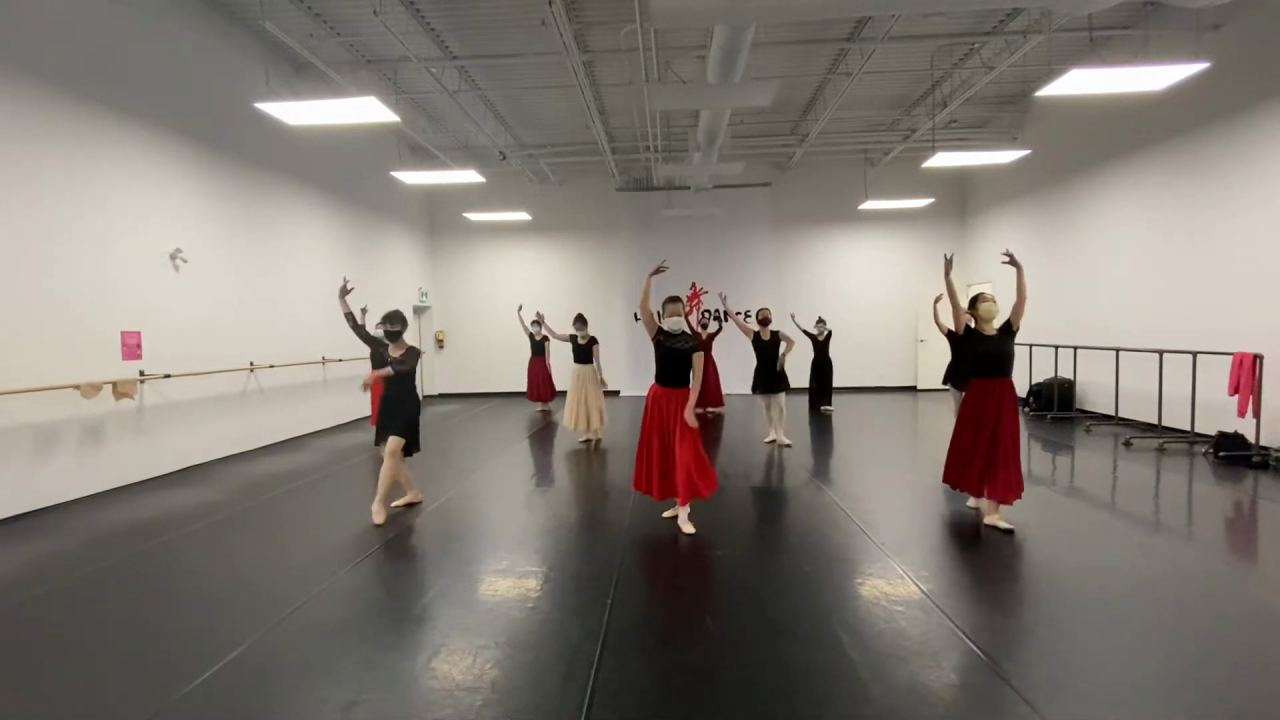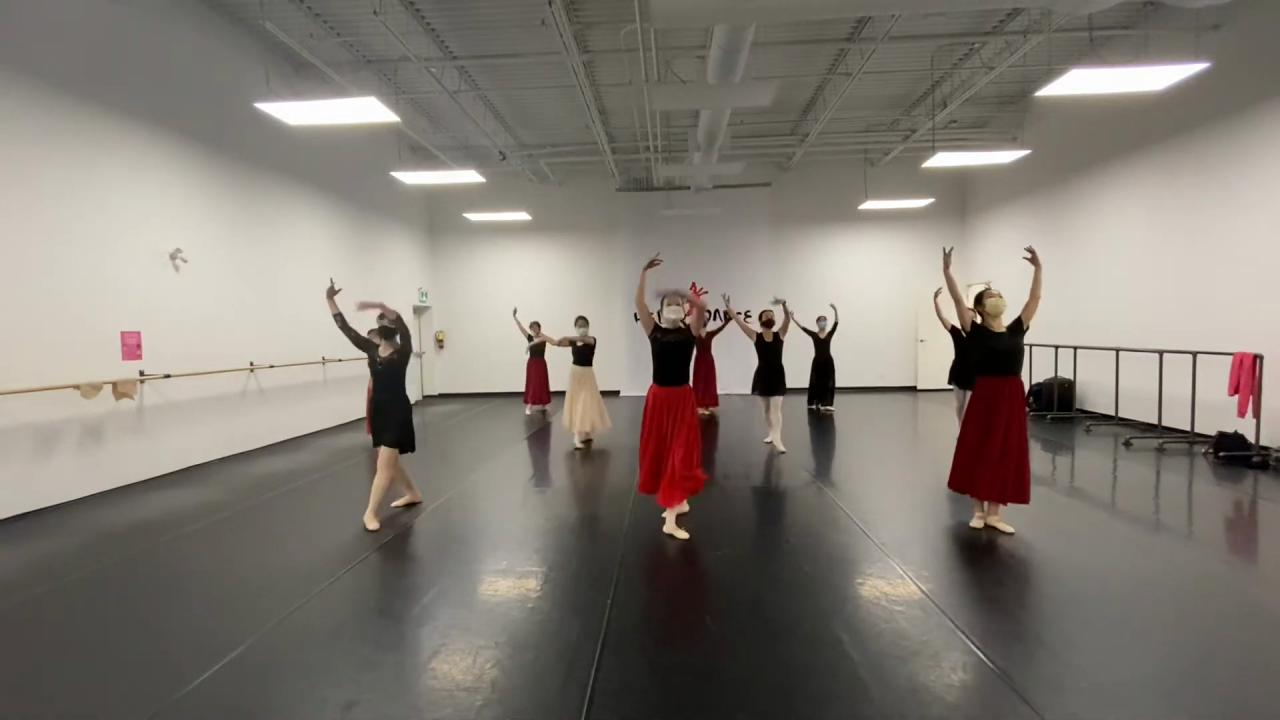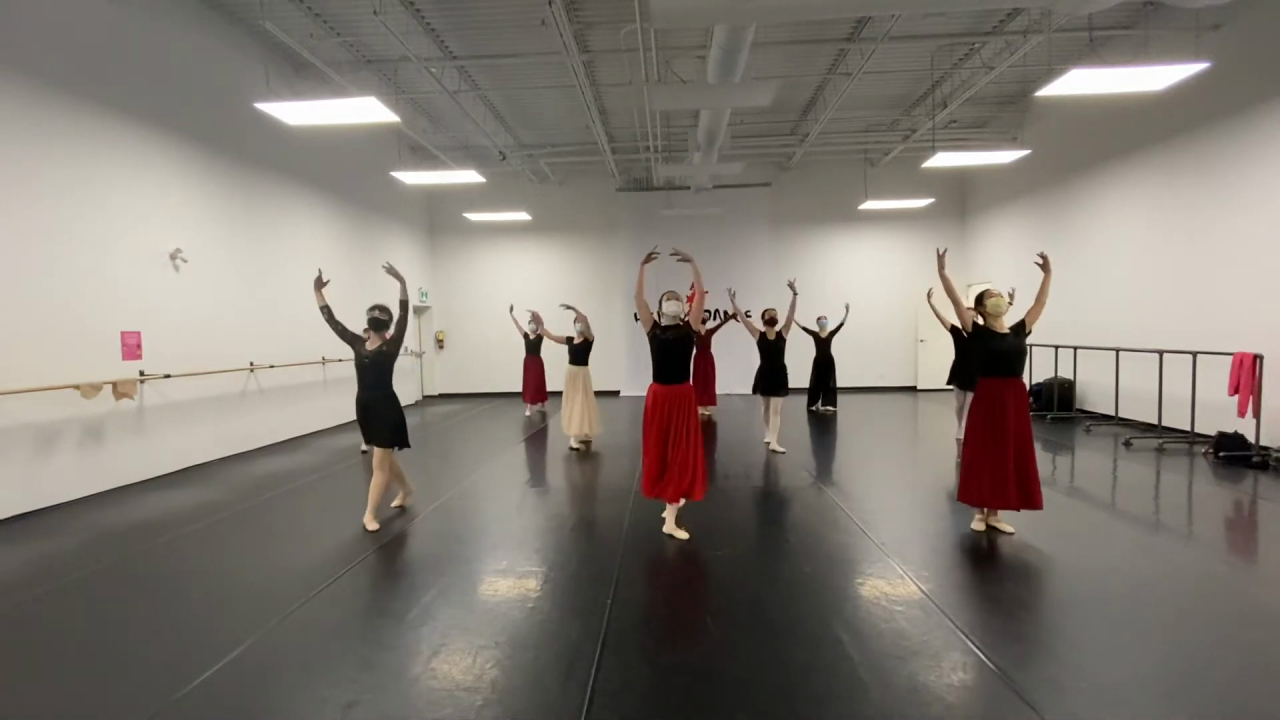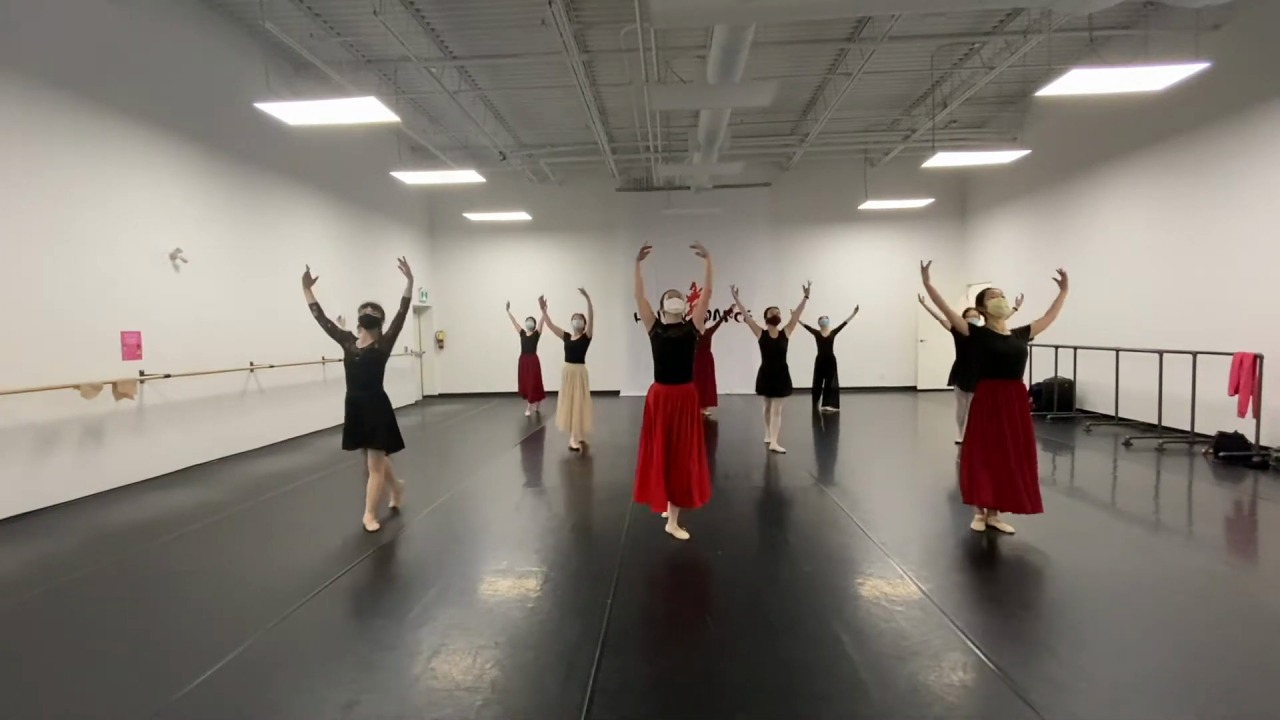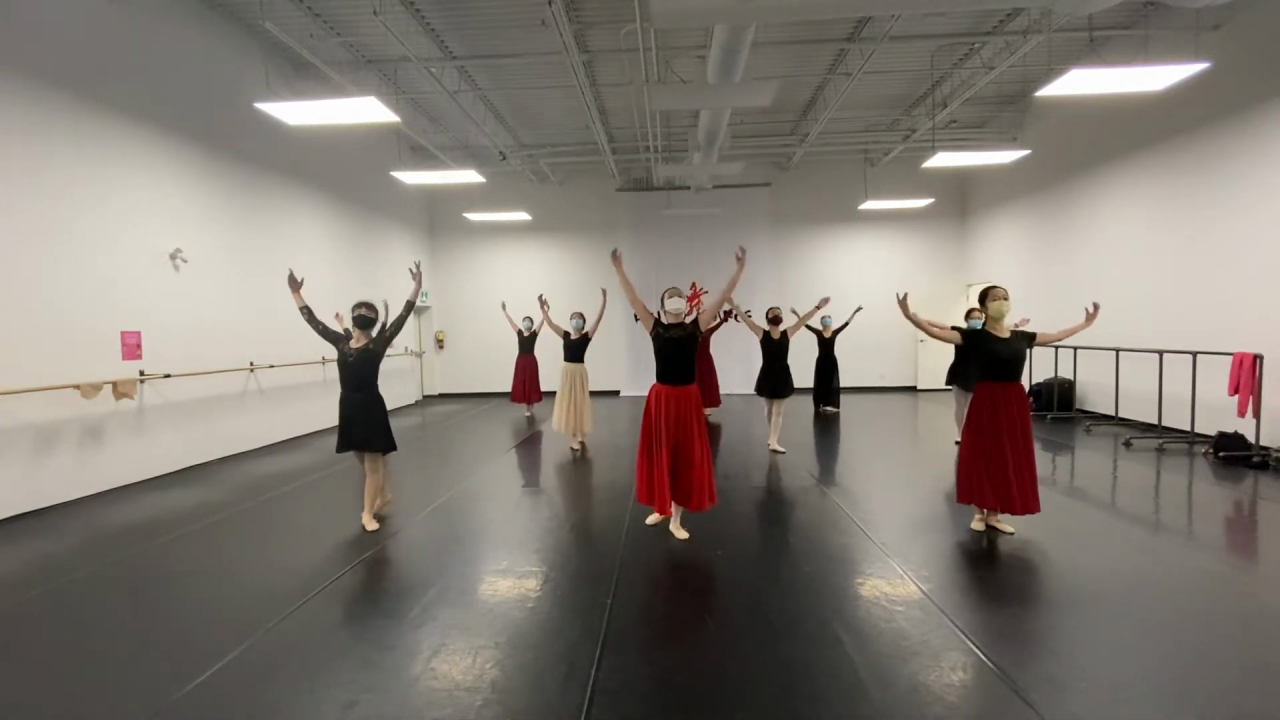
dt=0.3s
person 1, frame 1
left shoulder: (694, 343)
right shoulder: (657, 335)
left elbow: (698, 378)
right elbow: (643, 307)
left wrist: (690, 408)
right wrist: (649, 277)
left hip: (682, 399)
right hip: (658, 398)
left knee: (686, 454)
right knee: (661, 453)
left ankle: (683, 512)
right ankle: (680, 503)
person 1, frame 2
left shoulder: (690, 332)
right shoulder: (654, 331)
left elbow: (701, 306)
right elbow: (638, 302)
left wrist: (681, 293)
right wrist: (644, 271)
left hip: (682, 397)
right hip: (658, 396)
left knee: (680, 454)
right knee: (659, 451)
left ankle: (670, 520)
right ankle: (677, 503)
person 1, frame 3
left shoulder: (690, 329)
right shoulder: (653, 329)
left elbow: (701, 294)
right elbow: (638, 298)
left wrist: (692, 263)
right wrist: (642, 266)
left hip: (683, 396)
right hip: (658, 395)
left knee: (681, 453)
right knee: (659, 452)
left ankle: (670, 520)
right ankle: (672, 500)
person 1, frame 4
left shoulder: (692, 328)
right shoulder: (654, 327)
left elbow: (706, 294)
right elbow: (639, 296)
left wrist: (707, 261)
right wrist: (638, 264)
left hip: (686, 397)
right hip: (659, 396)
left knee: (684, 456)
right knee: (659, 453)
left ankle: (674, 520)
right ankle: (667, 503)
person 1, frame 5
left shoulder: (695, 328)
right shoulder: (655, 327)
left elbow: (721, 298)
right elbow: (632, 298)
left wrist: (738, 269)
right wrist: (619, 269)
left hip: (688, 397)
right hip: (661, 397)
left knee: (687, 457)
right knee: (660, 454)
left ankle: (676, 519)
right ankle: (661, 507)
person 2, frame 1
left shoulder: (1007, 333)
right shoulder: (968, 336)
left elbow: (1021, 300)
right elbow: (955, 305)
left wrist: (1018, 269)
right wrist: (947, 276)
left hip: (1005, 397)
right hip: (977, 396)
left knee: (1002, 452)
right knee: (973, 449)
left ankle: (992, 513)
right ankle: (977, 493)
person 2, frame 2
left shoulder: (1016, 330)
right shoulder: (975, 332)
left elbow: (1035, 299)
right elbow: (958, 300)
left wrist: (1038, 268)
right wrist: (947, 270)
left hip: (1013, 396)
right hip: (985, 396)
left knee: (1007, 455)
right knee: (979, 453)
left ankle: (994, 513)
right ankle: (979, 510)
person 2, frame 3
left shoulder: (1019, 331)
right shoulder: (977, 333)
left elbow: (1039, 303)
right elbow: (957, 302)
left wrist: (1048, 274)
right wrist: (942, 272)
left hip: (1016, 399)
right hip: (988, 398)
left knee: (1011, 457)
right knee: (983, 456)
left ankle: (994, 514)
right ankle: (980, 513)
person 2, frame 4
left shoulder: (1020, 334)
right shoulder: (977, 334)
left elbow: (1048, 318)
right elbow: (946, 311)
left wrist: (1063, 292)
right wrist: (927, 284)
left hip: (1016, 401)
right hip: (988, 401)
left knee: (1012, 458)
right knee: (984, 457)
left ankle: (994, 514)
right ankle: (980, 513)
person 2, frame 5
left shoulder: (1021, 337)
right shoulder: (975, 336)
left elbow: (1057, 335)
right elbow: (938, 333)
left wrist: (1086, 323)
right wrist: (910, 315)
left hip: (1015, 402)
right hip: (987, 402)
left knee: (1010, 460)
right knee: (983, 458)
left ankle: (994, 514)
right ankle: (980, 513)
person 3, frame 1
left shoulder: (412, 352)
right shoulder: (380, 347)
left elbow: (405, 368)
right elbow: (356, 327)
left wrist: (377, 374)
right wrist: (342, 299)
left hip: (407, 407)
right hip: (387, 406)
left knee: (391, 451)
right knee: (390, 455)
left ankle: (379, 502)
right ankle: (413, 493)
person 3, frame 2
left shoulder: (403, 351)
right shoulder: (372, 349)
left elbow: (403, 327)
right elbow: (345, 328)
left wrist: (380, 306)
right wrist: (331, 300)
left hip: (397, 408)
right hip: (377, 407)
left knee: (384, 463)
right knee: (390, 459)
left ankle: (370, 512)
right ankle: (413, 493)
person 3, frame 3
left shoulder: (392, 346)
right shoulder: (358, 344)
left elbow: (403, 315)
right elbow: (332, 321)
left wrist: (401, 283)
right wrist: (318, 292)
left hip: (385, 406)
right hip: (364, 405)
left knee: (379, 463)
right knee: (384, 457)
left ankle: (369, 514)
right ankle: (405, 488)
person 3, frame 4
left shoulder: (383, 344)
right shoulder: (347, 342)
left elbow: (401, 313)
right elbow: (321, 318)
left wrist: (409, 282)
right wrist: (307, 289)
left hip: (376, 406)
right hip: (353, 405)
left knee: (375, 463)
right knee: (374, 459)
left ankle: (369, 514)
right ankle: (395, 486)
person 3, frame 5
left shoulder: (378, 344)
right shoulder: (341, 342)
left elbow: (403, 316)
right elbow: (312, 320)
left wrist: (417, 286)
right wrist: (296, 293)
left hip: (370, 406)
right hip: (348, 406)
left knee: (372, 463)
right knee: (362, 460)
left ankle: (368, 513)
right ankle: (381, 496)
